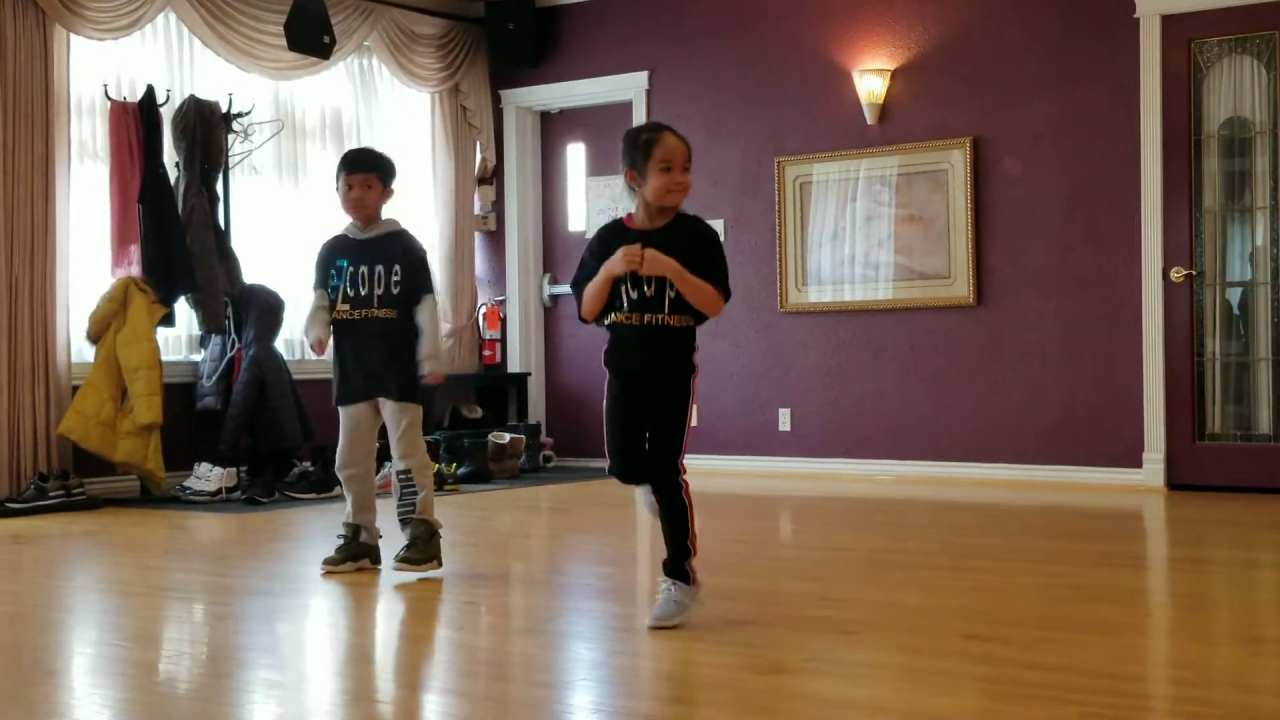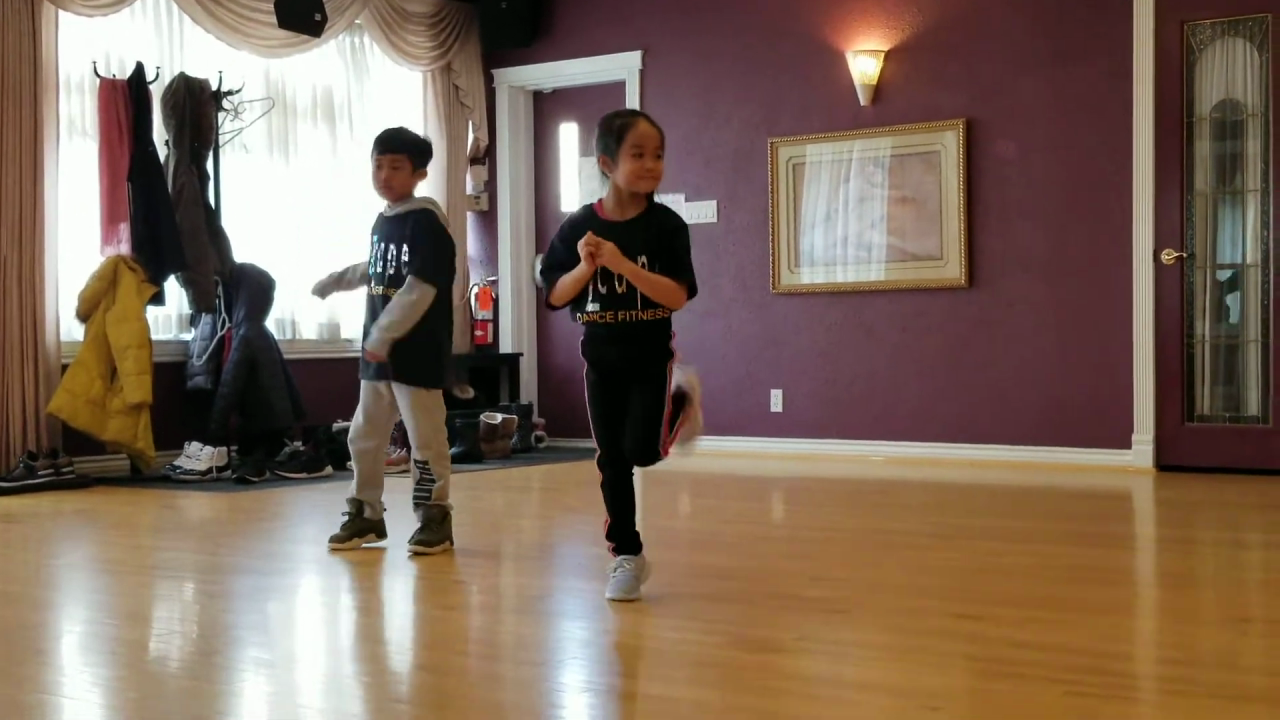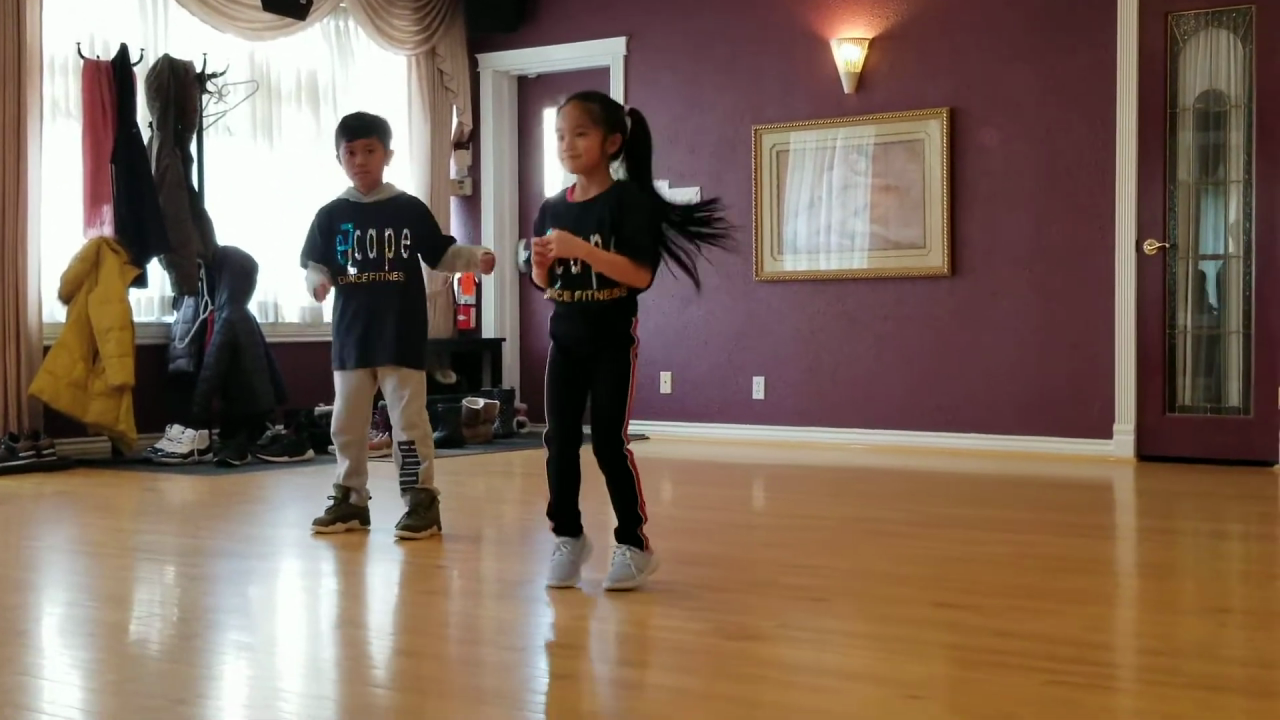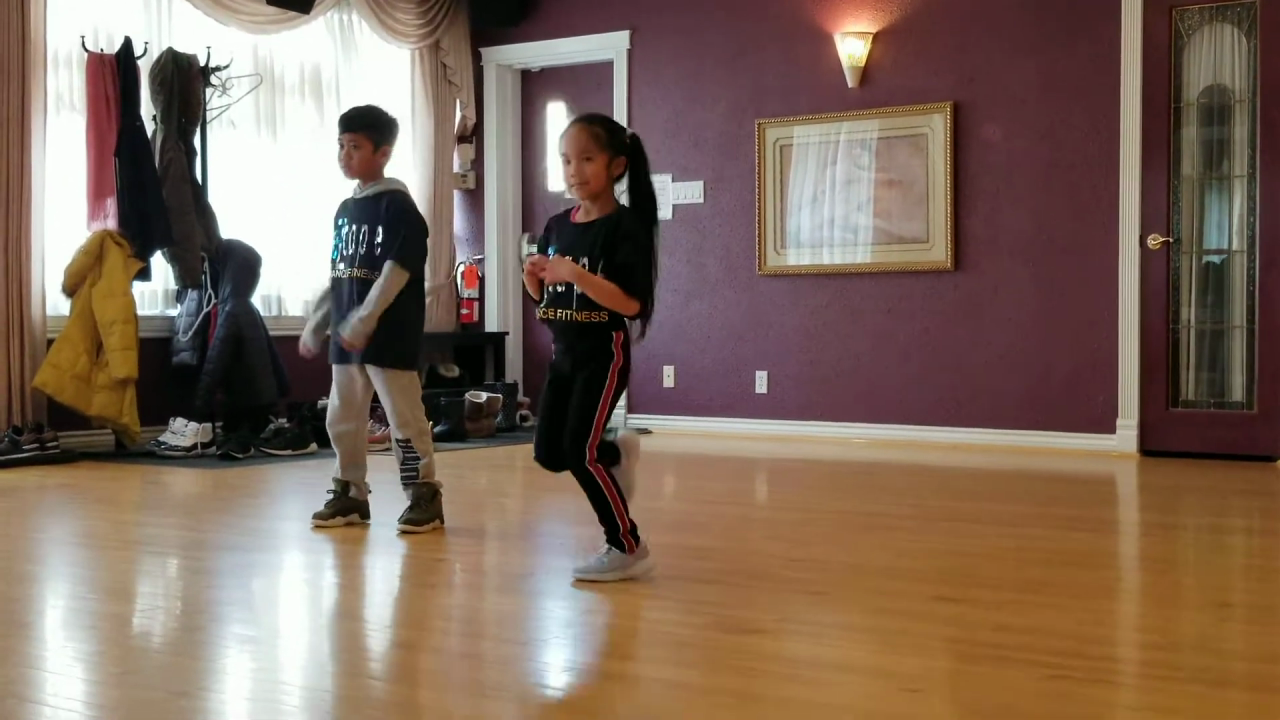
dt=0.7s
person 1, frame 1
left shoulder: (696, 235)
right shoulder: (609, 238)
left elbow: (714, 305)
right elbow: (587, 311)
left wrist: (668, 268)
right wrist: (609, 270)
left hip: (674, 368)
right hip: (623, 368)
left knee: (667, 468)
right knee: (624, 464)
left ankle: (681, 577)
right ankle: (651, 476)
person 1, frame 2
left shoulder: (666, 225)
right shoulder: (579, 226)
left elbow: (678, 297)
right elbow: (555, 296)
left wrist: (622, 265)
right wrist: (585, 267)
left hip: (650, 355)
right hip: (601, 358)
left knee: (641, 450)
right knee: (611, 460)
left ankle: (680, 397)
right ankle: (627, 554)
person 1, frame 3
left shoulder: (629, 200)
right shoulder: (553, 208)
left elbow: (641, 274)
right elbow: (541, 281)
left wrist: (581, 248)
right wrist: (543, 260)
left hip: (614, 336)
right hip: (567, 336)
left knee: (612, 442)
right knee: (559, 439)
left ankle: (634, 547)
right ankle: (567, 536)
person 1, frame 4
left shoulder: (626, 227)
right shoulder: (556, 226)
left elbow: (632, 302)
right elbow: (541, 295)
left wrist: (579, 275)
right wrist: (534, 276)
left hip: (605, 352)
right hip: (564, 353)
left knee: (582, 452)
right knee: (549, 452)
left ankle: (628, 547)
right ankle: (618, 452)
person 2, frame 1
left shoulder: (404, 246)
right shoulder: (334, 249)
left elbow: (425, 304)
right elbow: (322, 302)
left wrist: (431, 354)
right wrist: (318, 331)
left hip: (398, 372)
right hip: (351, 372)
left knee: (408, 453)
right knee: (354, 460)
left ankle: (423, 537)
right ankle: (362, 540)
person 2, frame 2
left shoulder: (426, 224)
right shoulder: (383, 221)
left elbow: (420, 290)
left wrist: (383, 336)
right wrist: (335, 281)
left hip: (419, 353)
right hip: (378, 353)
left knee: (426, 436)
right knee: (365, 435)
left ankle: (435, 517)
right ankle: (366, 514)
person 2, frame 3
left shoulder: (411, 211)
right shoulder: (330, 215)
left elbow: (444, 253)
right elbow: (316, 268)
left wrist: (475, 258)
right wrist: (318, 283)
left hip: (402, 338)
right hip: (352, 338)
left knee: (409, 420)
right knee: (346, 424)
left ankle: (422, 502)
right ankle: (351, 500)
person 2, frame 4
left shoulder: (398, 206)
right shoulder: (346, 208)
left elbow: (397, 272)
left wrist: (363, 321)
right wrist: (315, 325)
left hip: (388, 335)
right hip: (346, 337)
left knee: (405, 418)
right knee: (342, 420)
left ankle: (425, 496)
right ankle: (351, 493)
